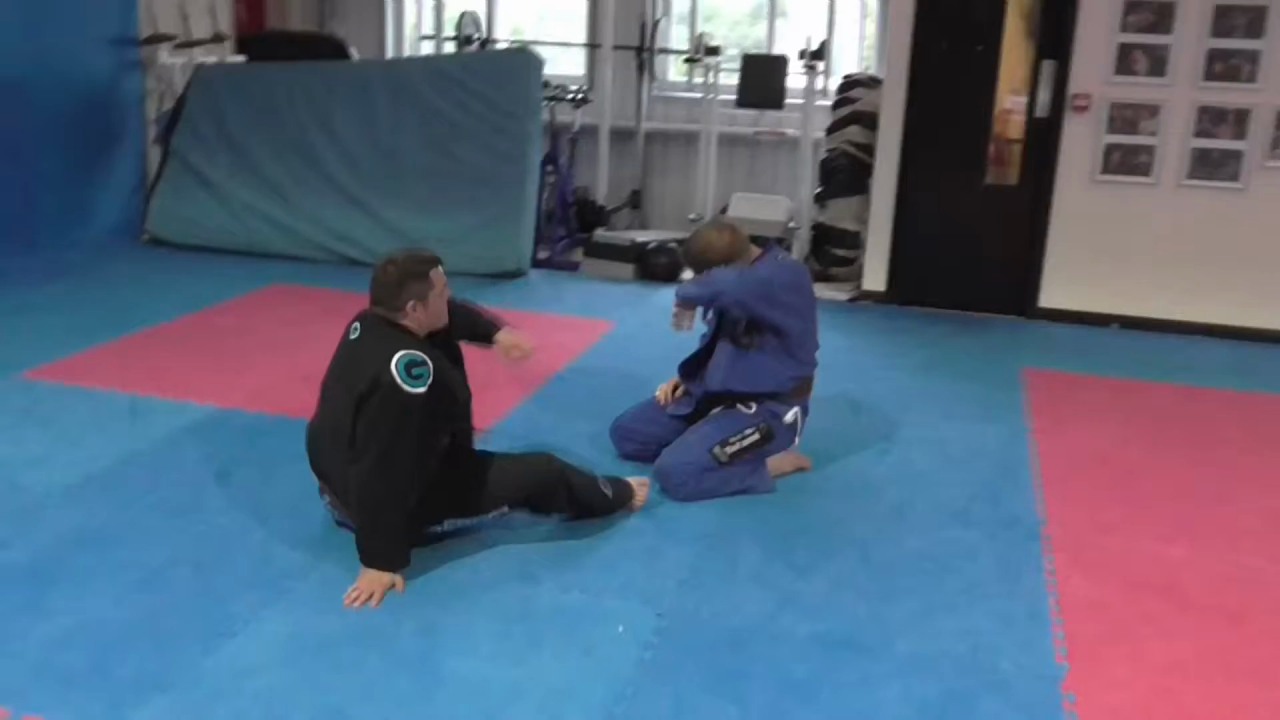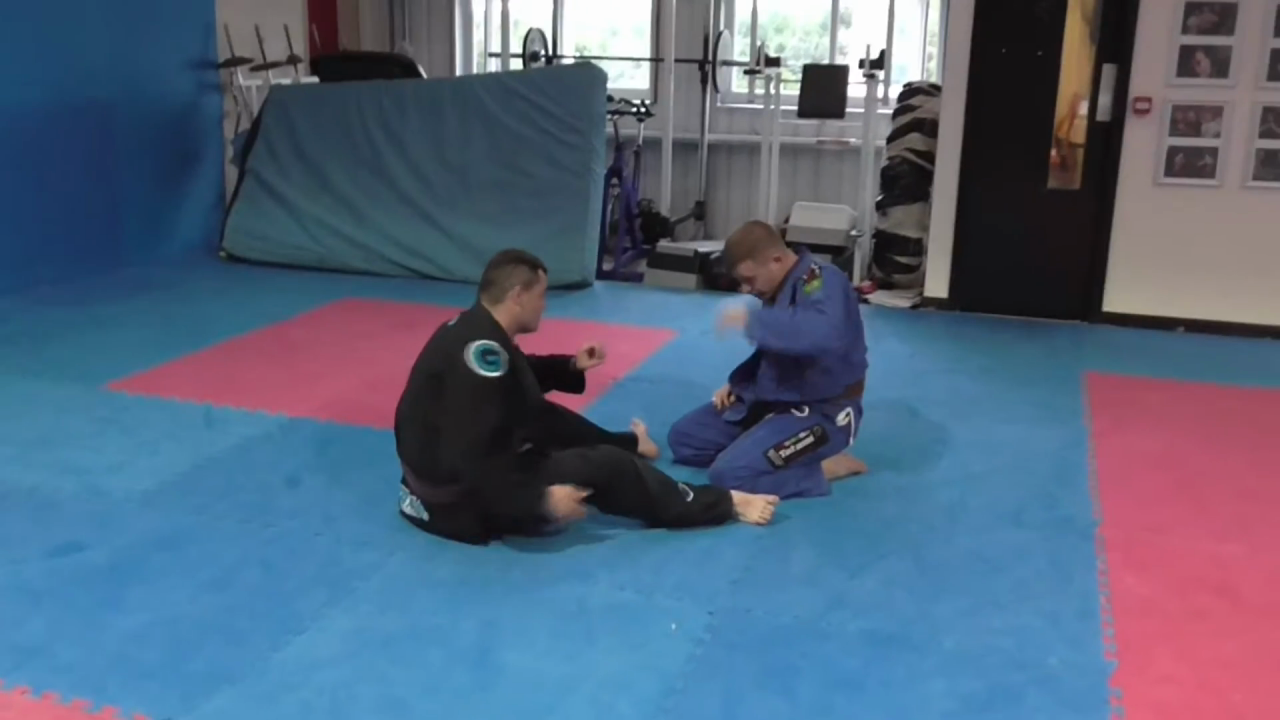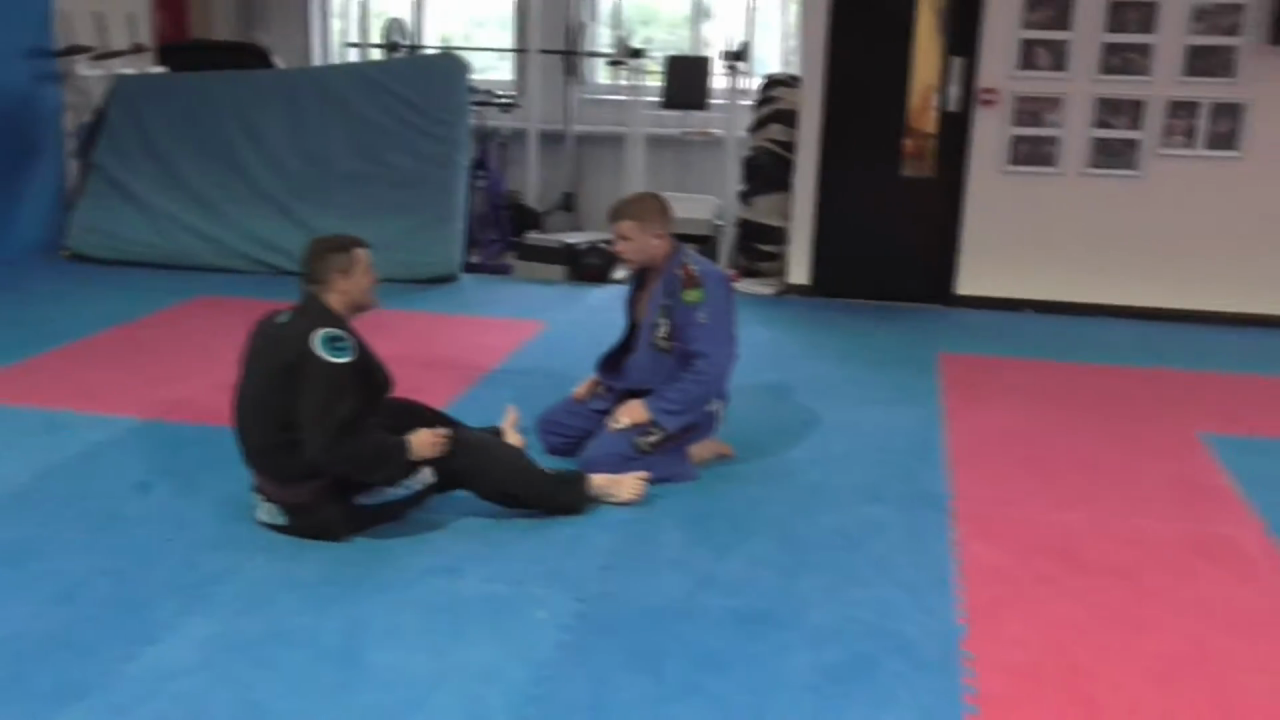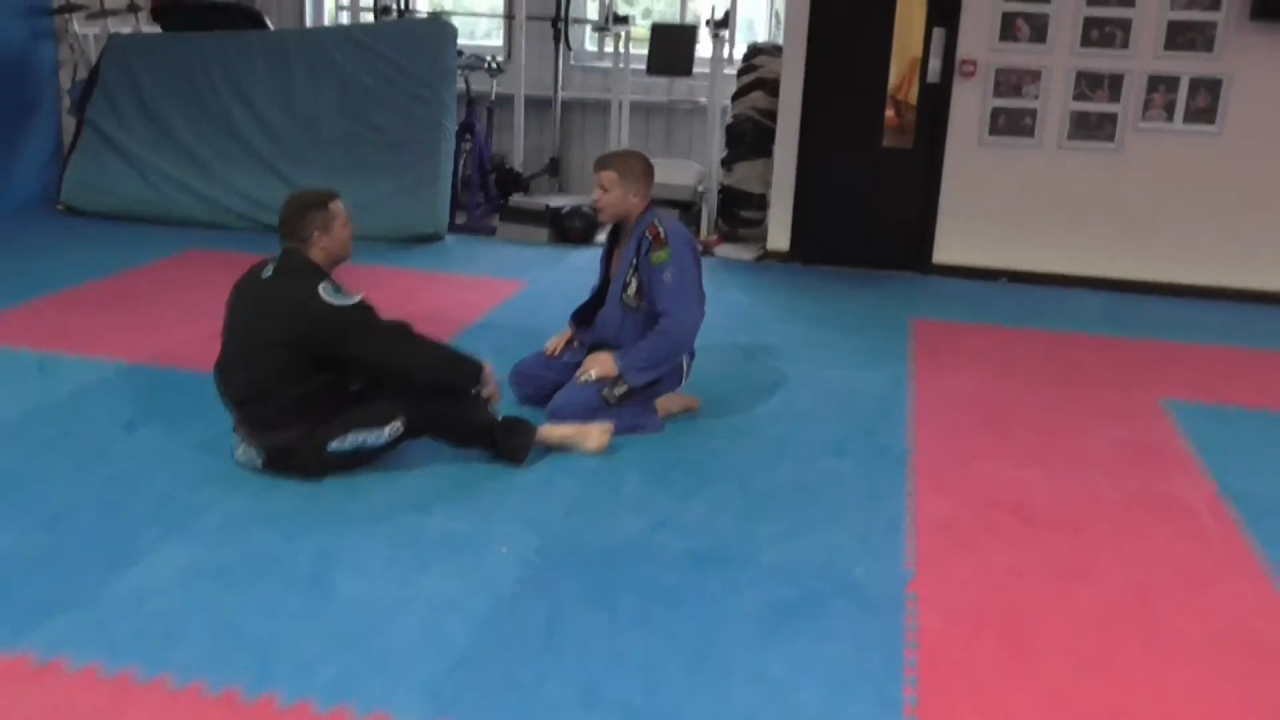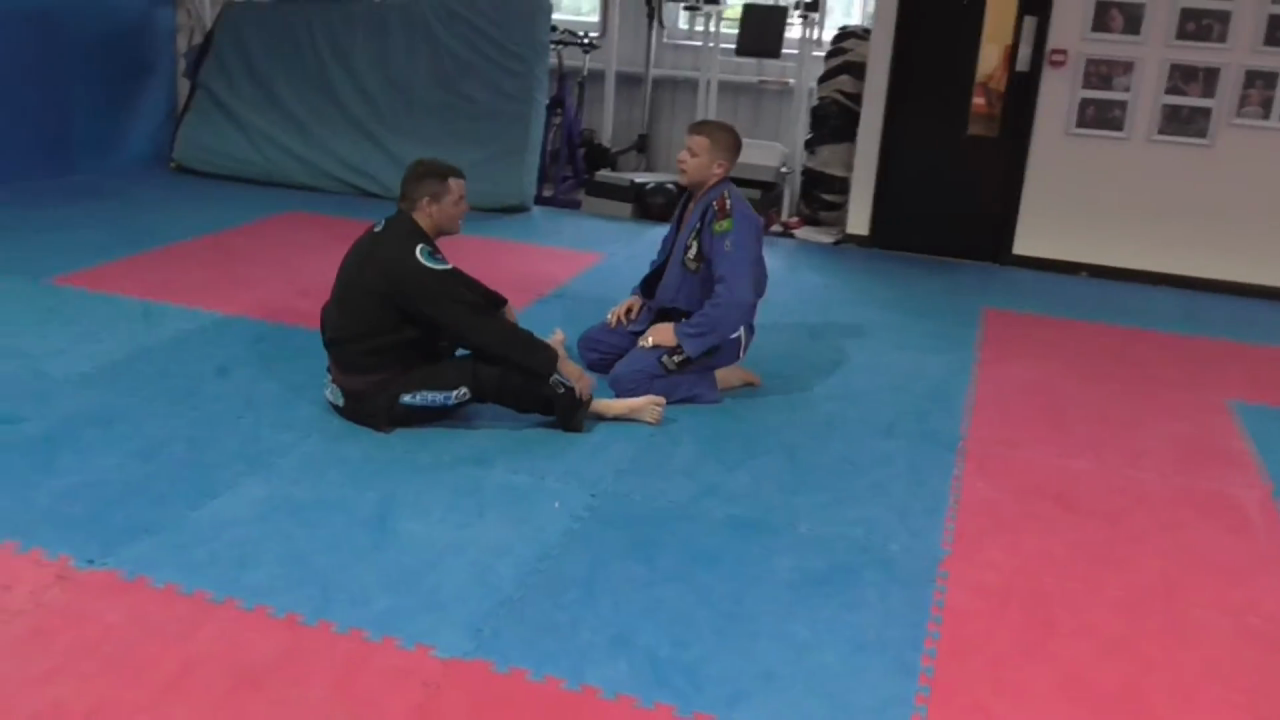
dt=1s
person 1, frame 1
left shoulder: (371, 320)
right shoulder: (407, 366)
left elbow: (454, 315)
right elbow: (378, 476)
left wrist: (498, 332)
right wrist: (381, 562)
right hip: (394, 505)
right knee: (539, 473)
left ankle: (459, 454)
right ankle: (617, 494)
person 1, frame 2
left shoulder: (469, 325)
right shoulder: (484, 352)
left elbow: (512, 376)
right elbow: (469, 456)
left wrist: (572, 366)
right wrist: (541, 497)
left hip: (435, 476)
right hip: (459, 501)
left knee: (542, 417)
right knee: (605, 468)
left ankle: (629, 443)
right ankle: (723, 504)
person 1, frame 3
left shoulder: (281, 323)
right shoulder: (328, 342)
right elbow: (333, 446)
right wrist: (406, 450)
left hip: (284, 478)
right hip: (320, 499)
left knee: (402, 414)
right knee: (458, 453)
left ankle: (495, 441)
right ankle: (580, 489)
person 1, frame 4
left shoulder: (263, 277)
right shoulder: (315, 299)
right elbow: (400, 349)
right wrist: (476, 372)
left hip: (259, 426)
right hip: (295, 444)
left knee: (387, 371)
right knee: (424, 405)
left ankle: (465, 391)
right ankle: (537, 436)
person 1, frame 5
left shoulder: (390, 234)
right shoulder: (411, 261)
left elbow: (455, 288)
right elbow: (478, 325)
left wrist: (500, 307)
right wrist: (557, 363)
left hip: (357, 372)
right hip: (376, 394)
right knee: (491, 373)
right ankle: (592, 406)
person 2, frame 1
left shoulder: (787, 277)
right shoulder: (738, 275)
left elbow: (732, 285)
left wrist: (688, 294)
right wrist: (687, 375)
left hip: (767, 409)
left knee: (675, 472)
right knee: (626, 432)
left ankle: (772, 463)
right ankle: (737, 450)
person 2, frame 2
left shoulder: (824, 282)
right shoulder: (781, 285)
left elbow: (824, 334)
left wrist: (753, 320)
right wrist: (741, 382)
left hip: (820, 413)
right hip: (774, 399)
left knee: (730, 474)
right knee: (682, 438)
left ankle: (827, 466)
right ankle: (793, 455)
person 2, frame 3
left shoulder: (700, 282)
right shoulder: (646, 273)
left elbow: (711, 369)
left wrist: (653, 407)
right wrist: (604, 374)
left hip: (680, 405)
right hip: (634, 390)
left knee: (599, 460)
right knee: (552, 427)
left ankle: (693, 451)
right ankle: (655, 441)
person 2, frame 4
left shoulder: (667, 241)
right shoulder: (621, 229)
left elbow: (678, 327)
left wrist: (621, 360)
right wrist: (578, 326)
left hip: (650, 360)
right hip: (606, 344)
left knee: (566, 411)
right knee: (524, 378)
left ankle: (660, 403)
right ankle: (621, 393)
person 2, frame 5
left shoulder: (731, 213)
right shoulder: (693, 199)
left elbow: (734, 297)
right elbow: (666, 260)
left wrist: (681, 335)
right wrist: (640, 295)
left hip: (713, 331)
right hip: (670, 314)
left knee: (627, 379)
right knee: (591, 345)
left ankle: (721, 377)
right ankle: (688, 366)
